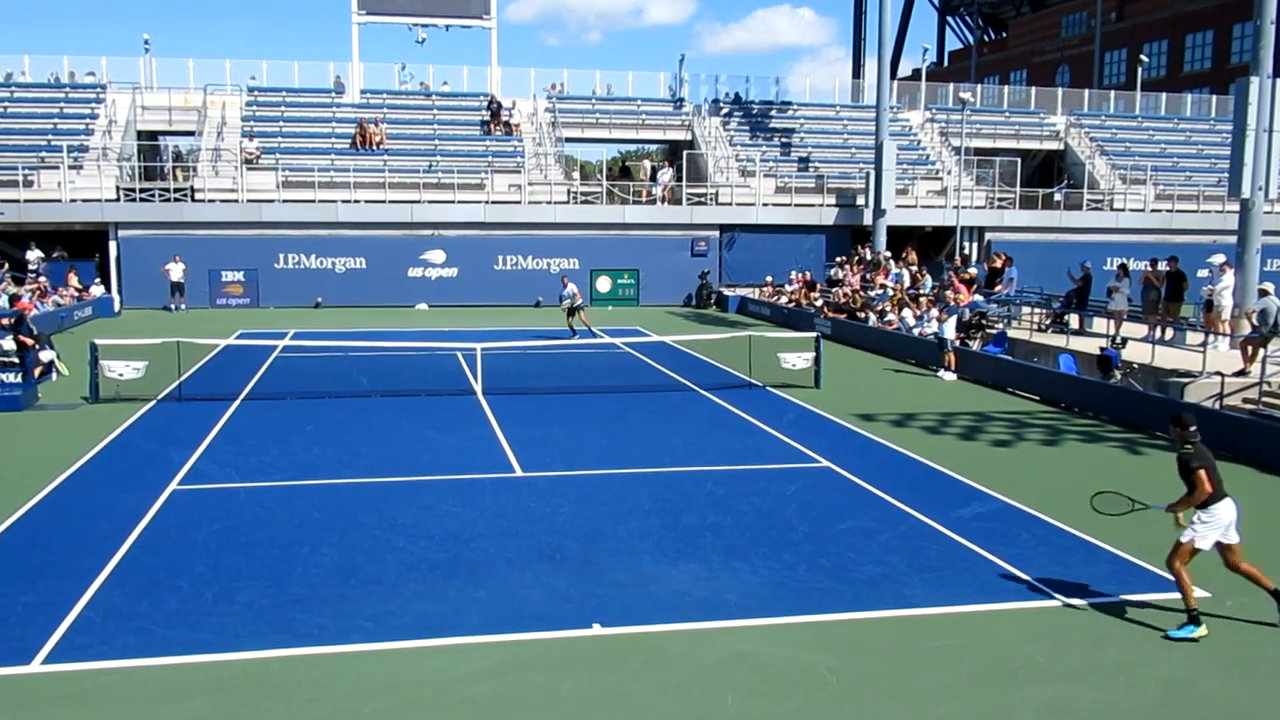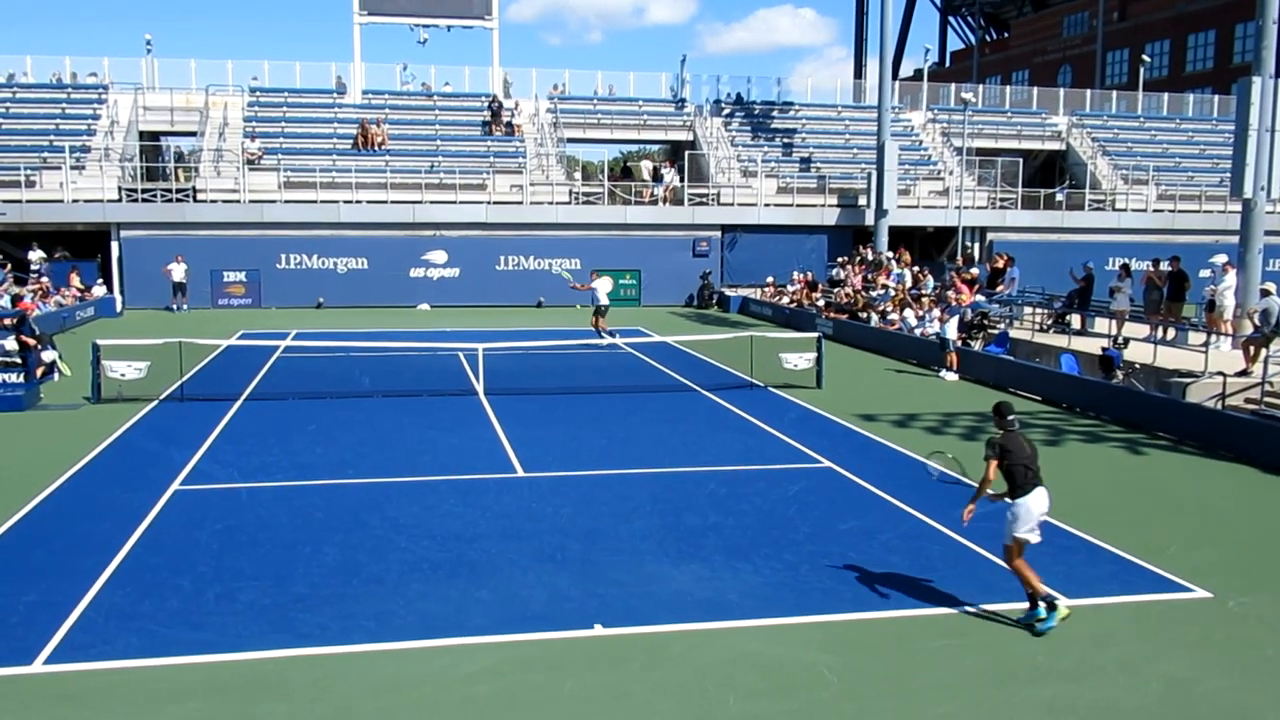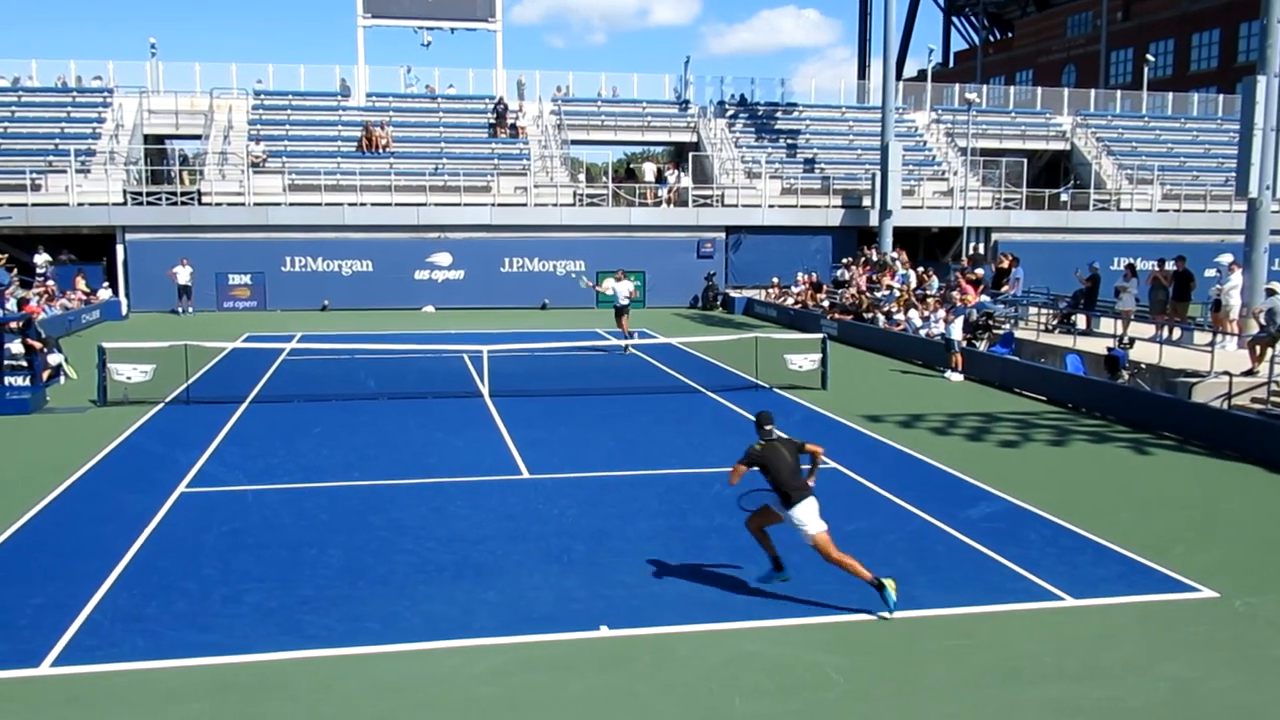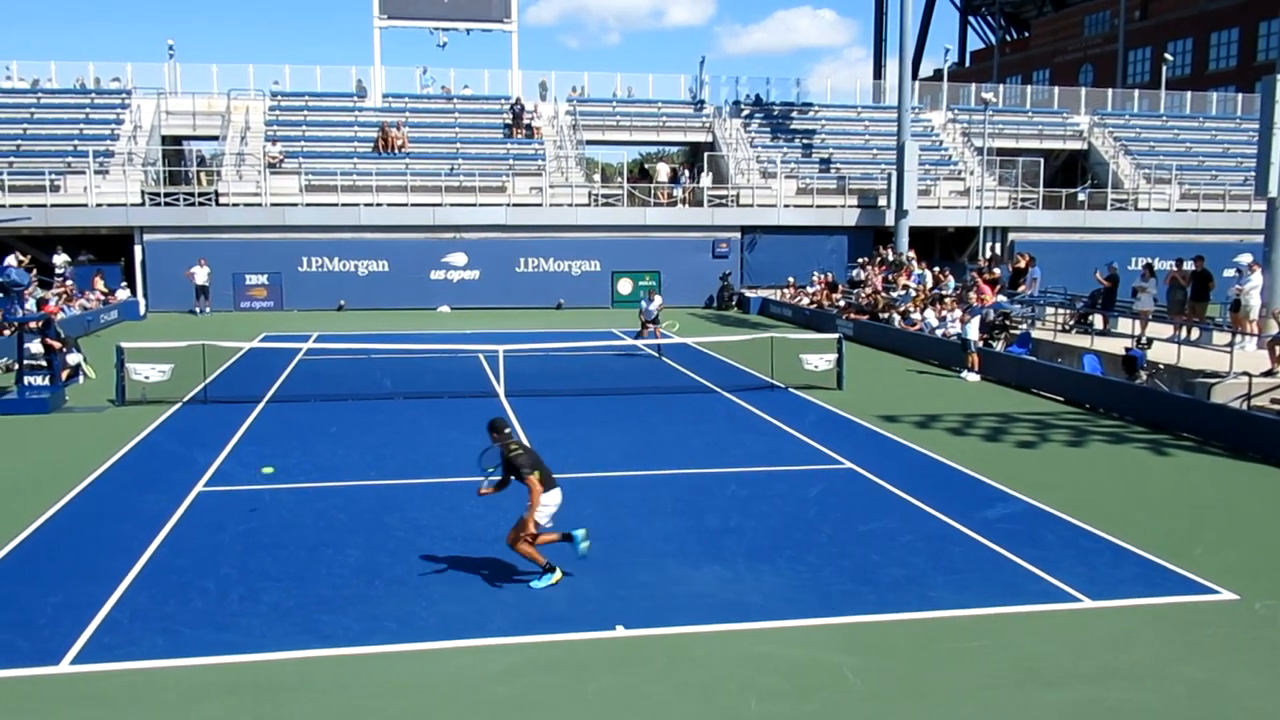
dt=0.4s
person 1, frame 1
left shoulder: (1186, 454)
right shoulder: (1198, 449)
left elbow: (1205, 489)
left wrist: (1178, 507)
right wrist: (1181, 505)
left hip: (1212, 514)
right hip: (1226, 507)
left knee: (1174, 563)
right knee: (1234, 564)
left ankle: (1195, 623)
person 1, frame 2
left shoulder: (996, 441)
right shoulder: (1026, 441)
left elbow: (989, 476)
left wrist: (972, 502)
right wrist: (1005, 494)
left hip: (1025, 503)
right hip: (1040, 496)
left knee: (1013, 560)
right knee: (1015, 557)
left ankle: (1052, 606)
right ankle: (1035, 609)
person 1, frame 3
left shoulder: (756, 450)
right shoulder: (788, 443)
left elbow: (734, 478)
right elbow: (818, 450)
left wrist: (735, 474)
right wrist: (811, 476)
left hip: (798, 509)
right hip: (804, 501)
left knee: (831, 555)
right knee: (752, 522)
left ankle: (882, 586)
right ankle: (778, 568)
person 1, frame 4
left shoulder: (517, 457)
right shoulder: (509, 450)
left elbow: (536, 488)
right elbow: (504, 482)
left wrist: (530, 521)
right wrist: (489, 490)
left hip: (547, 497)
right hip: (548, 494)
left knee: (513, 541)
right knee: (528, 540)
left ankle: (550, 570)
right ankle: (572, 536)
